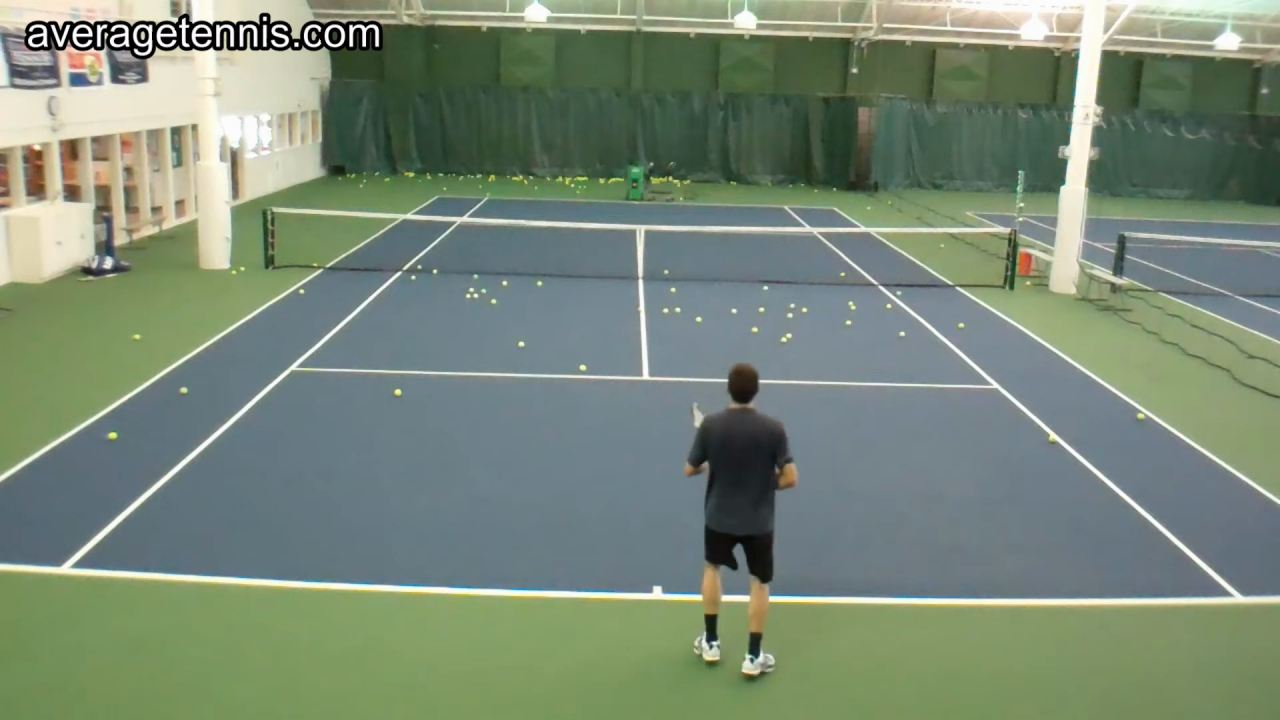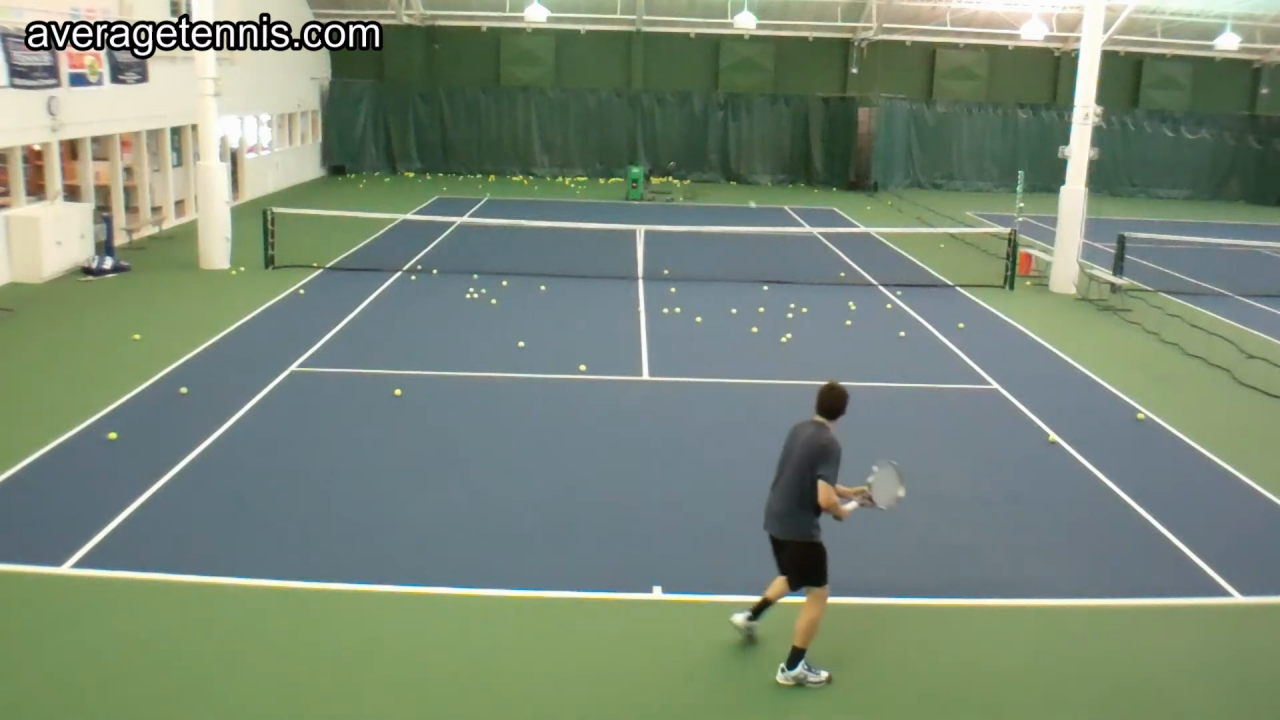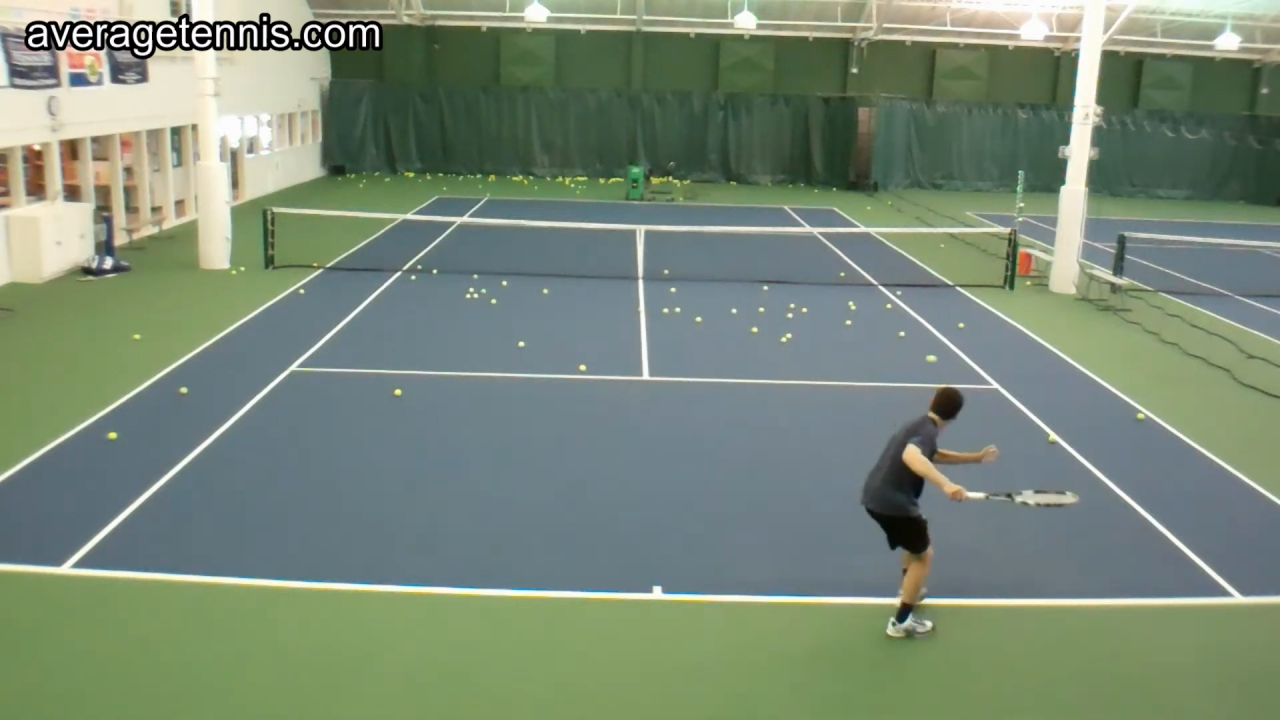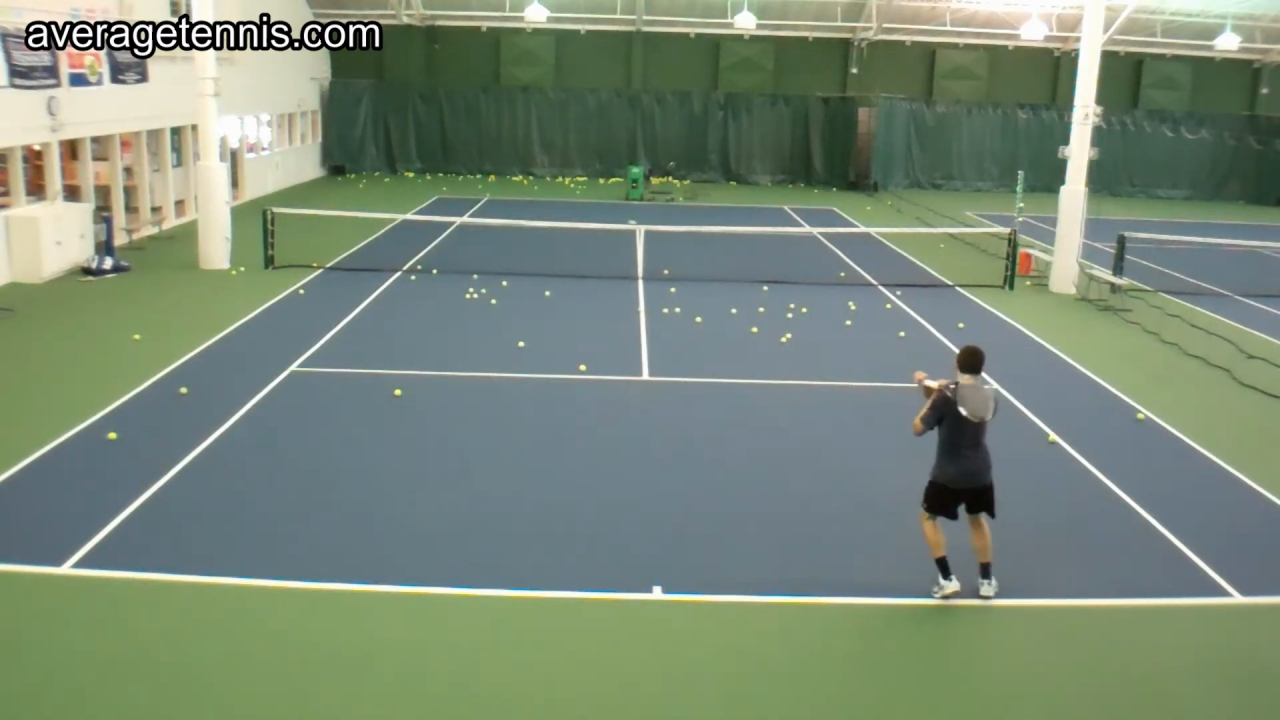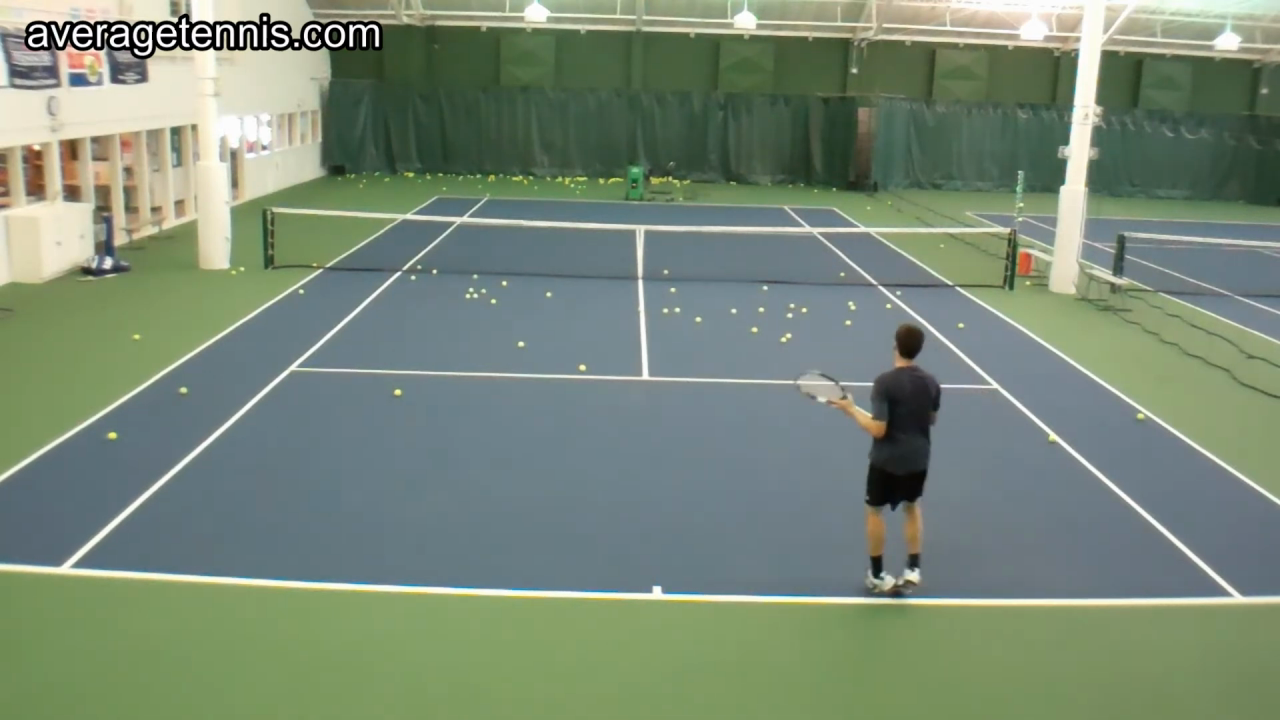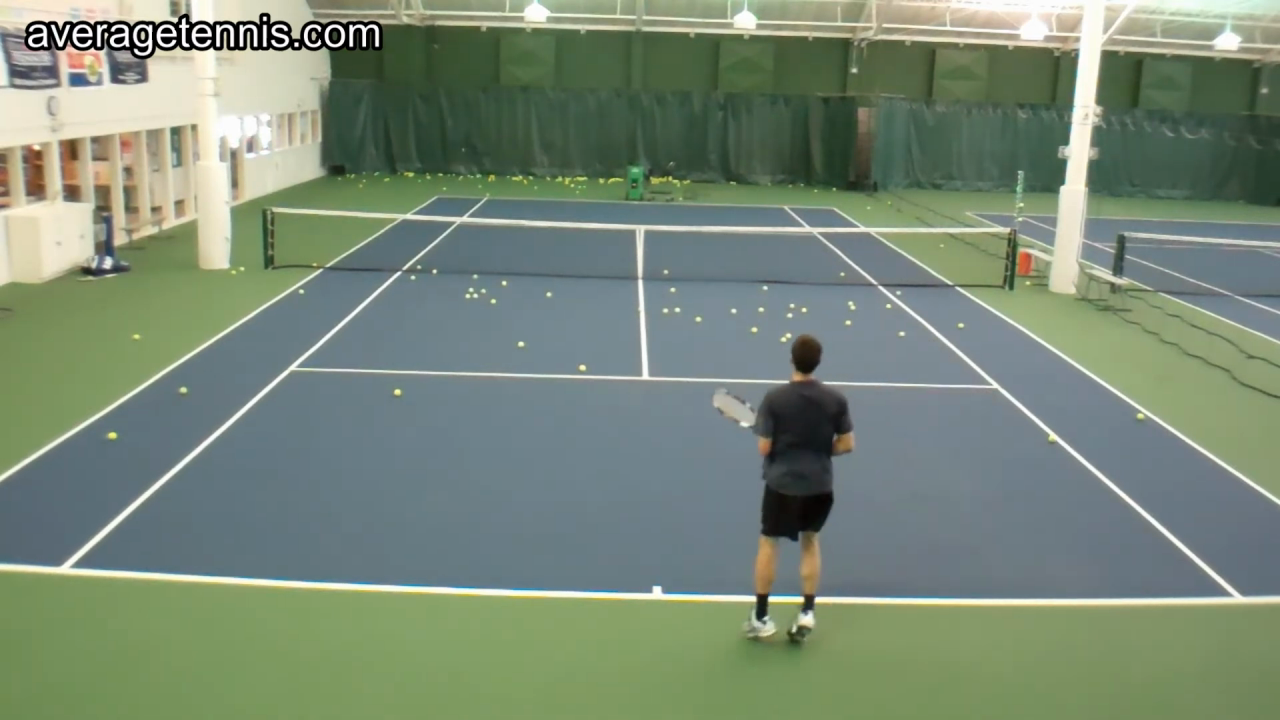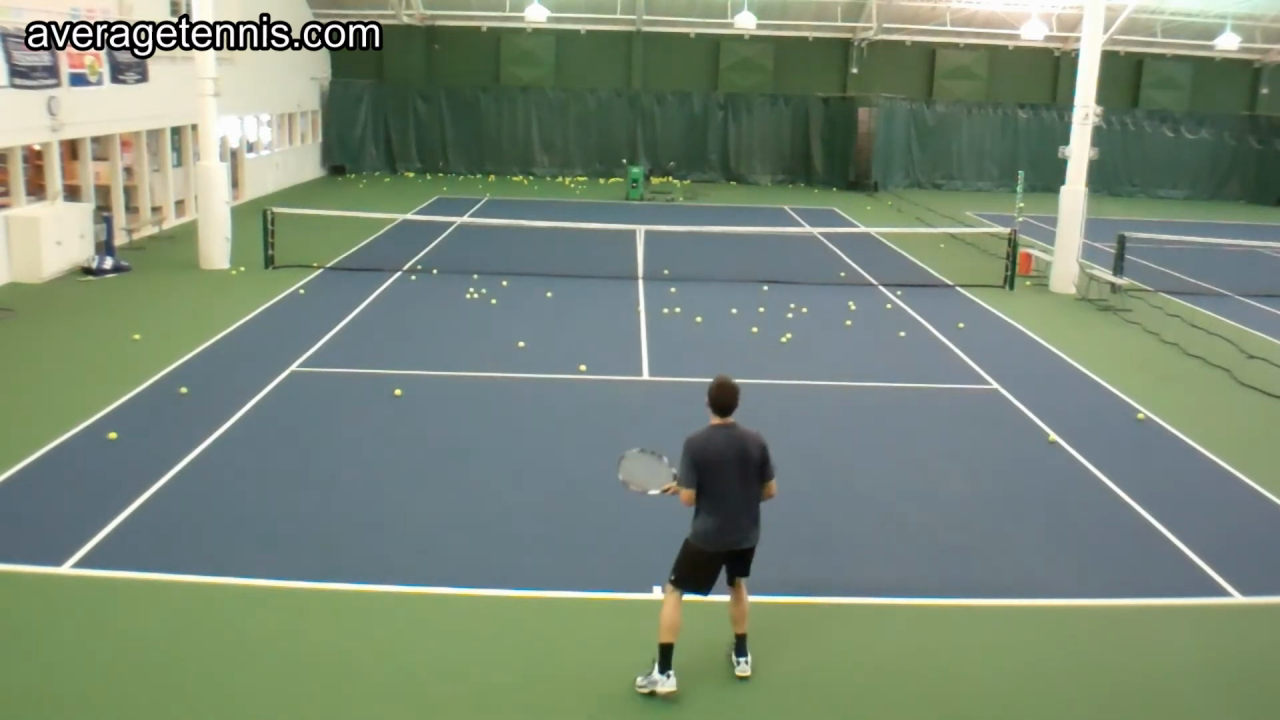
dt=0.7s
person 1, frame 1
left shoulder: (710, 425)
right shoulder: (773, 429)
left elbow: (690, 470)
right elbow: (789, 479)
left hip: (719, 516)
right hip: (758, 519)
left knee: (712, 568)
right knee: (760, 583)
left ankle: (710, 642)
right ankle: (753, 656)
person 1, frame 2
left shoulder: (798, 430)
right shoulder: (829, 444)
right elbow: (825, 499)
left wrist: (850, 492)
right wrist: (841, 511)
left hip: (776, 518)
right hip: (799, 527)
left knee: (793, 576)
right knee: (818, 594)
left ankle: (749, 617)
right ankle: (792, 668)
person 1, frame 3
left shoulder: (920, 424)
right shoulder: (926, 430)
left elbow: (932, 454)
right elbow: (910, 456)
left wrist: (975, 458)
right wrist: (946, 484)
left hip: (875, 496)
right hip: (893, 503)
left knee: (918, 537)
right knee: (923, 557)
left ankle: (908, 589)
right ankle: (901, 621)
person 1, frame 4
left shoulder: (946, 398)
right shoulder: (986, 397)
left elbow: (918, 428)
right wrist: (929, 385)
left hip: (948, 475)
right hip: (980, 474)
left knee: (928, 517)
right knee: (977, 520)
left ankle: (946, 579)
right ankle: (986, 580)
person 1, frame 5
left shoulder: (884, 383)
right shoulder: (930, 382)
left elbow: (877, 430)
left wrist: (852, 411)
left hip: (888, 460)
right hip: (919, 459)
left knee: (874, 511)
right knee: (911, 507)
left ankle: (878, 575)
right ankle: (913, 569)
person 1, frame 6
left shoulder: (774, 398)
right shoulder: (835, 399)
left elbow: (764, 448)
right elbow: (846, 445)
left hip: (783, 483)
right hip: (820, 484)
left knee: (768, 544)
right knee: (809, 542)
left ankle: (761, 617)
right ankle: (806, 612)
person 1, frame 7
left shoulder: (695, 444)
right shoulder: (756, 442)
left elbow: (689, 499)
right elbow: (769, 491)
left wrist: (679, 488)
left hip: (707, 535)
right hip: (745, 534)
left knee: (672, 593)
right knee: (737, 585)
left ankle: (663, 673)
right ankle: (742, 656)
